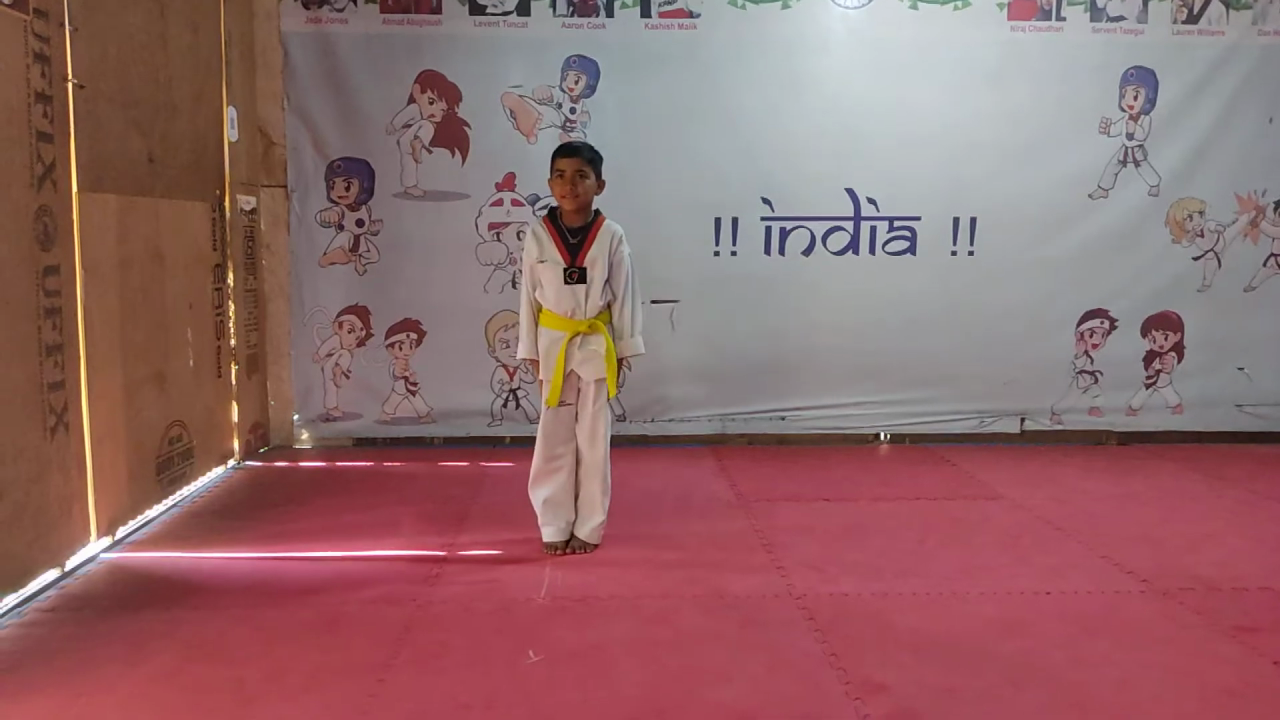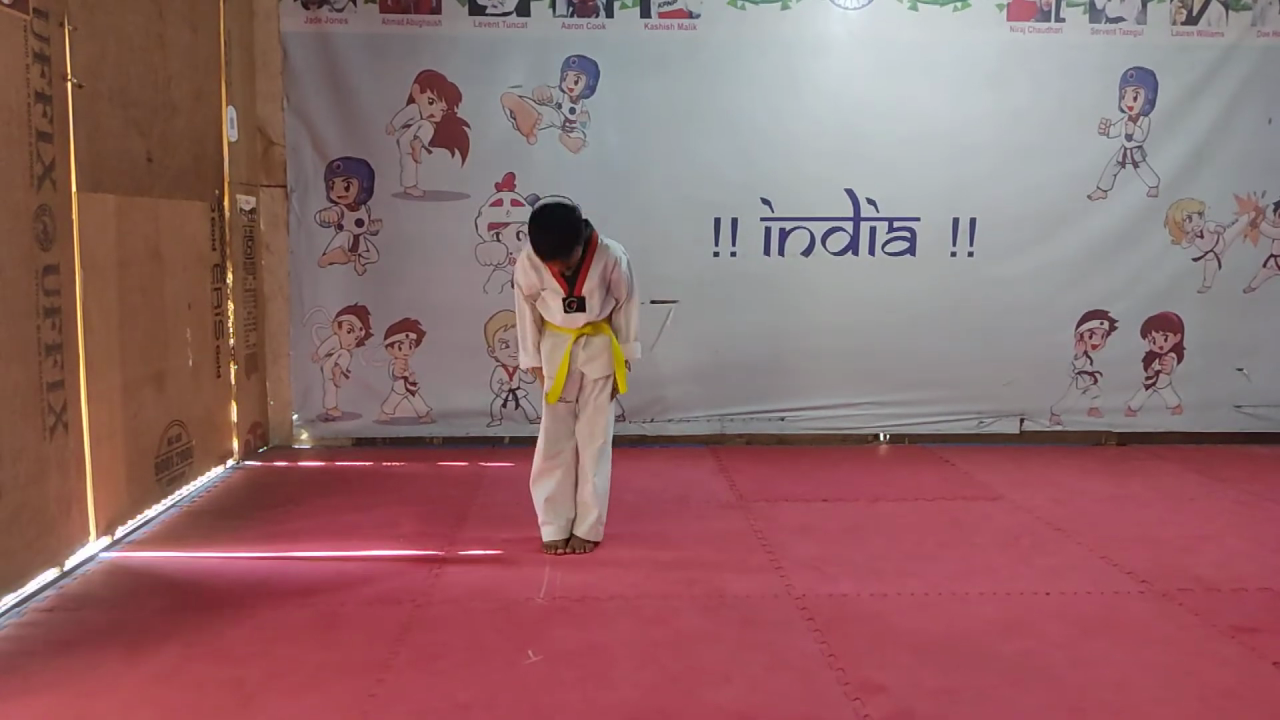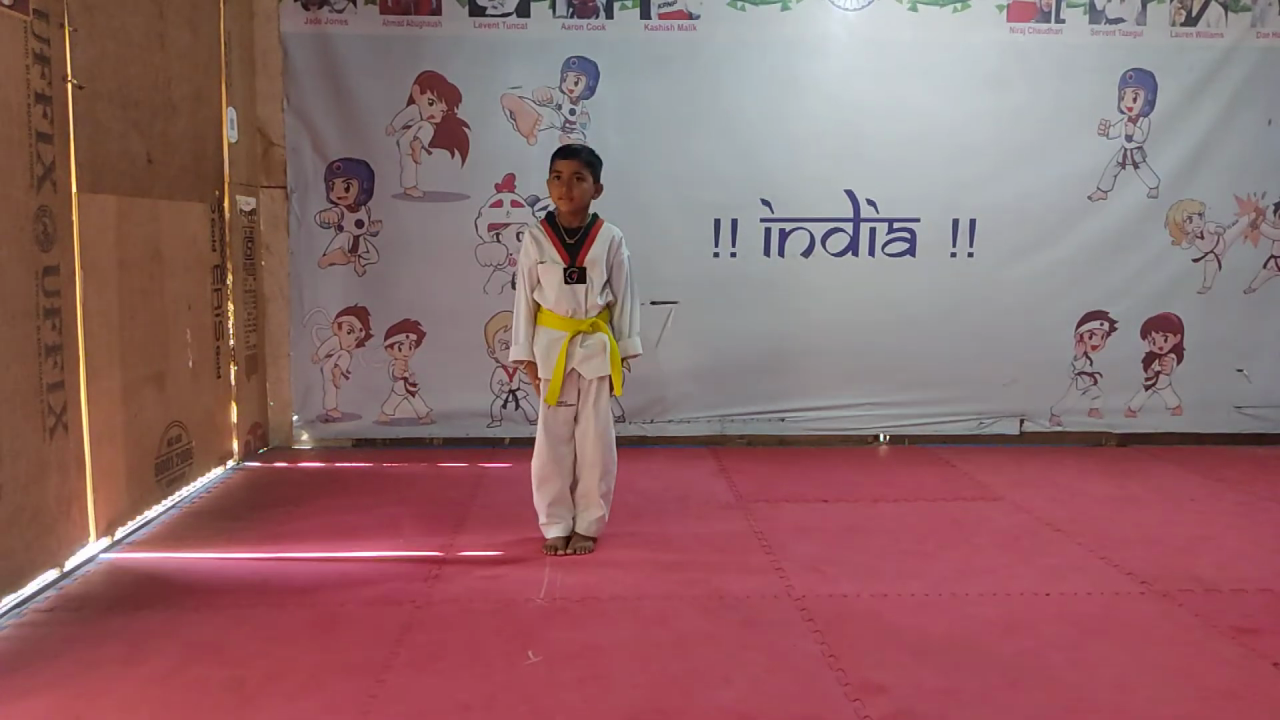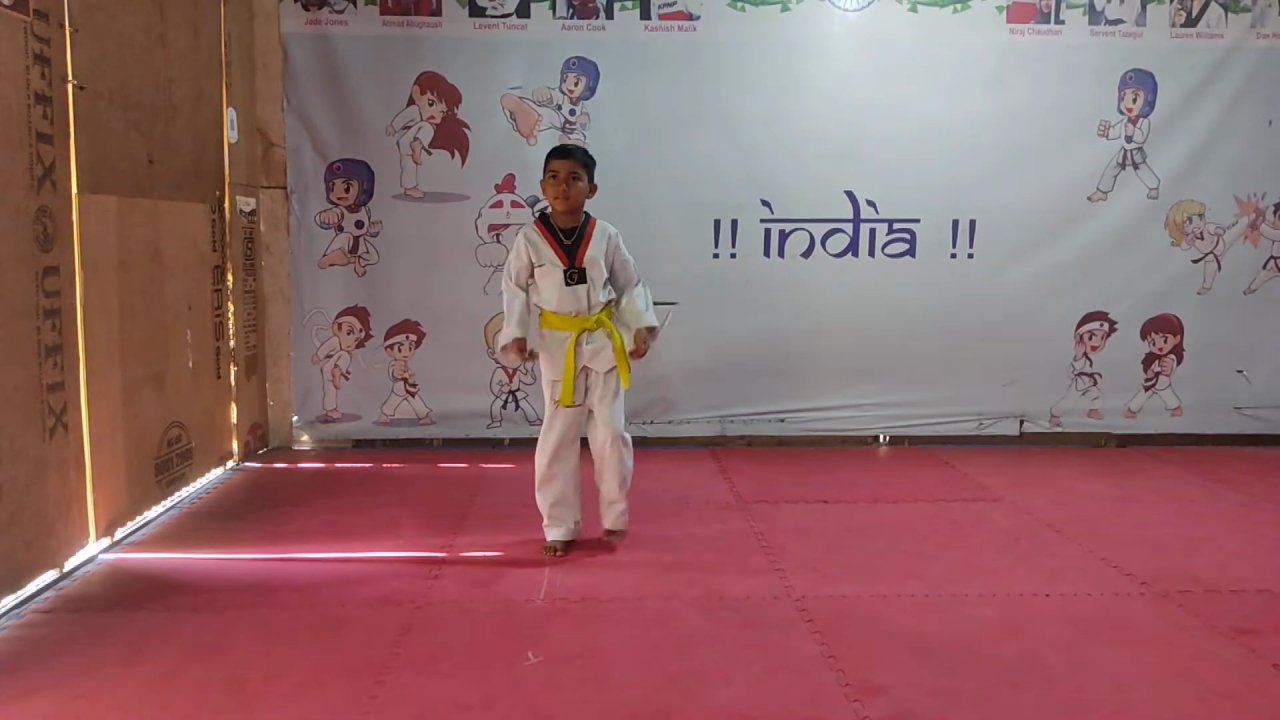
dt=0.7s
person 1, frame 1
left shoulder: (612, 237)
right shoulder: (538, 236)
left elbow: (624, 299)
right elbow: (529, 298)
left wrist: (621, 357)
right wrist: (533, 355)
left hip: (597, 347)
right hip: (553, 346)
left knee: (593, 441)
right knee: (554, 442)
left ankle: (588, 529)
right ankle: (556, 528)
person 1, frame 2
left shoulder: (611, 256)
right shoulder: (528, 260)
left elbow: (626, 308)
right elbow: (527, 313)
left wrist: (621, 360)
right wrist: (536, 363)
left hip: (597, 348)
right hip: (557, 349)
left knee: (594, 439)
right knee: (553, 439)
left ankle: (587, 528)
right ankle: (555, 528)
person 1, frame 3
left shoulder: (610, 239)
right shoulder: (536, 239)
left elbow: (624, 298)
right elbow: (524, 298)
left wrist: (622, 354)
right wrist: (527, 357)
left hip: (596, 346)
right hip: (551, 346)
left knee: (595, 440)
right knee: (553, 440)
left ankle: (587, 526)
right ankle: (556, 526)
person 1, frame 4
left shoulder: (606, 235)
right shoulder: (530, 237)
left elbow: (631, 285)
right elbow: (514, 288)
left wrist: (643, 326)
right wrist: (515, 333)
left hip: (602, 343)
right hip: (556, 346)
left knee: (610, 434)
right knee: (557, 440)
left ankle: (613, 518)
right ankle: (559, 527)
